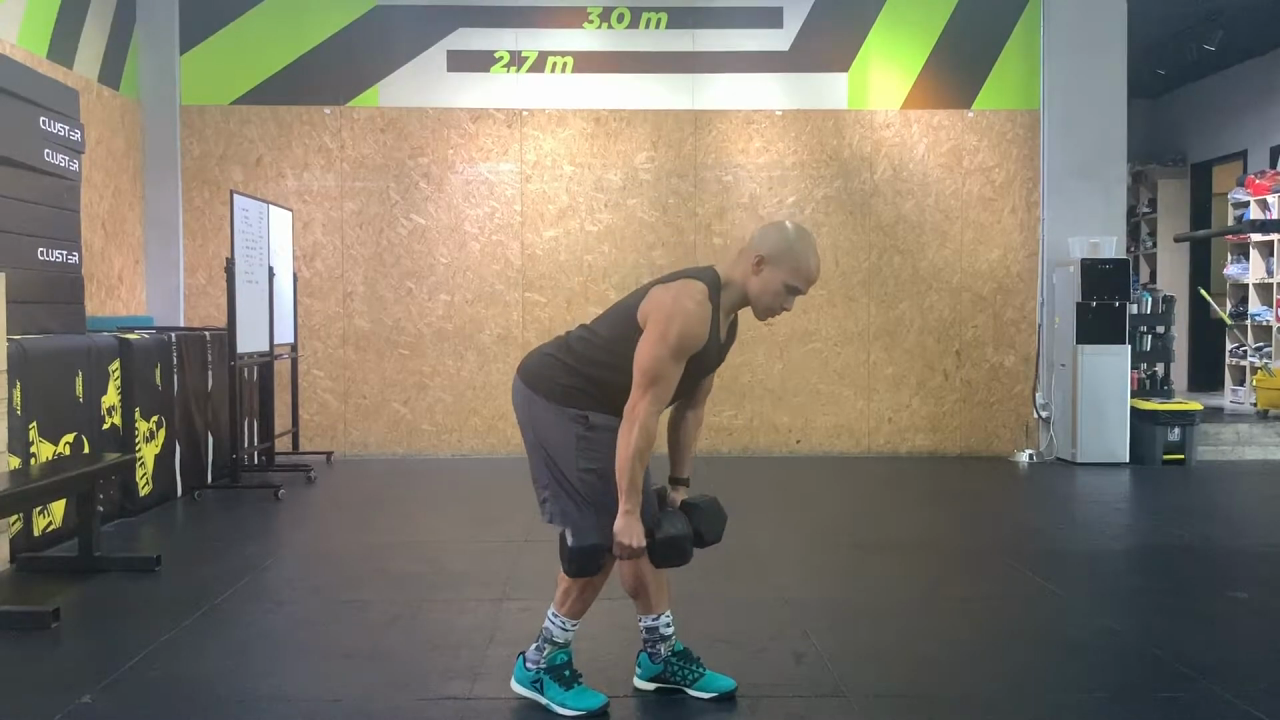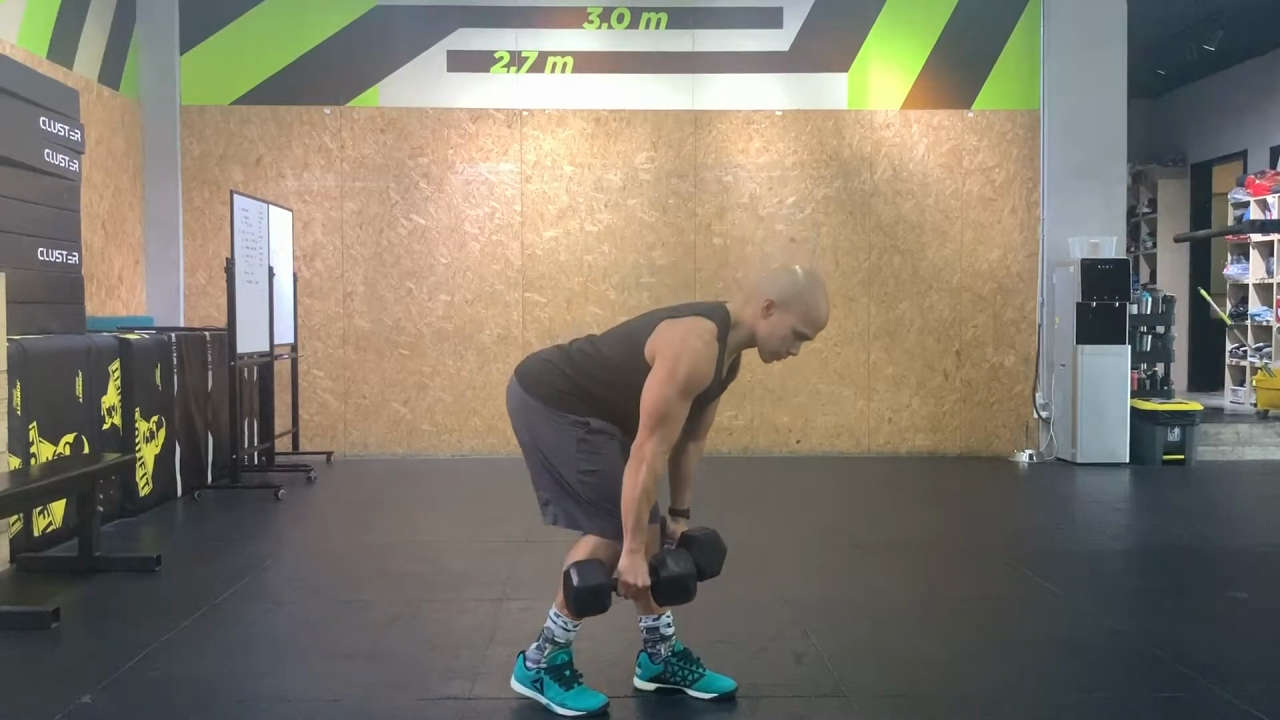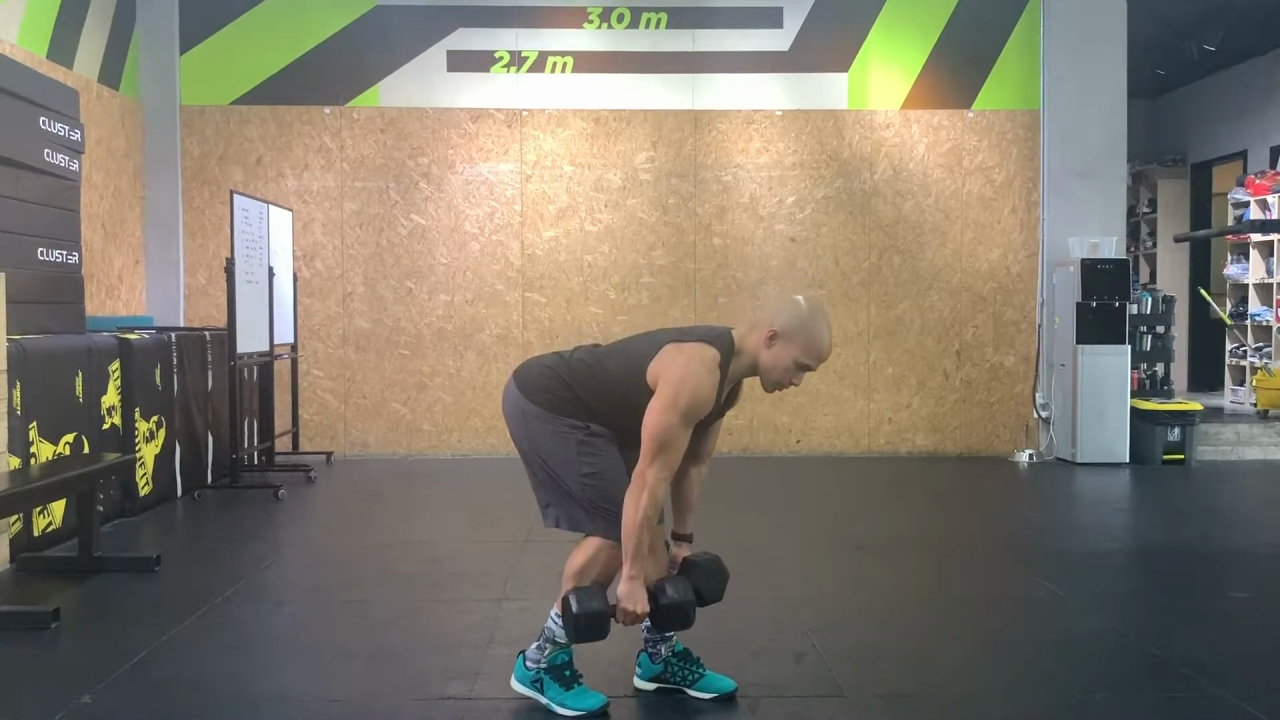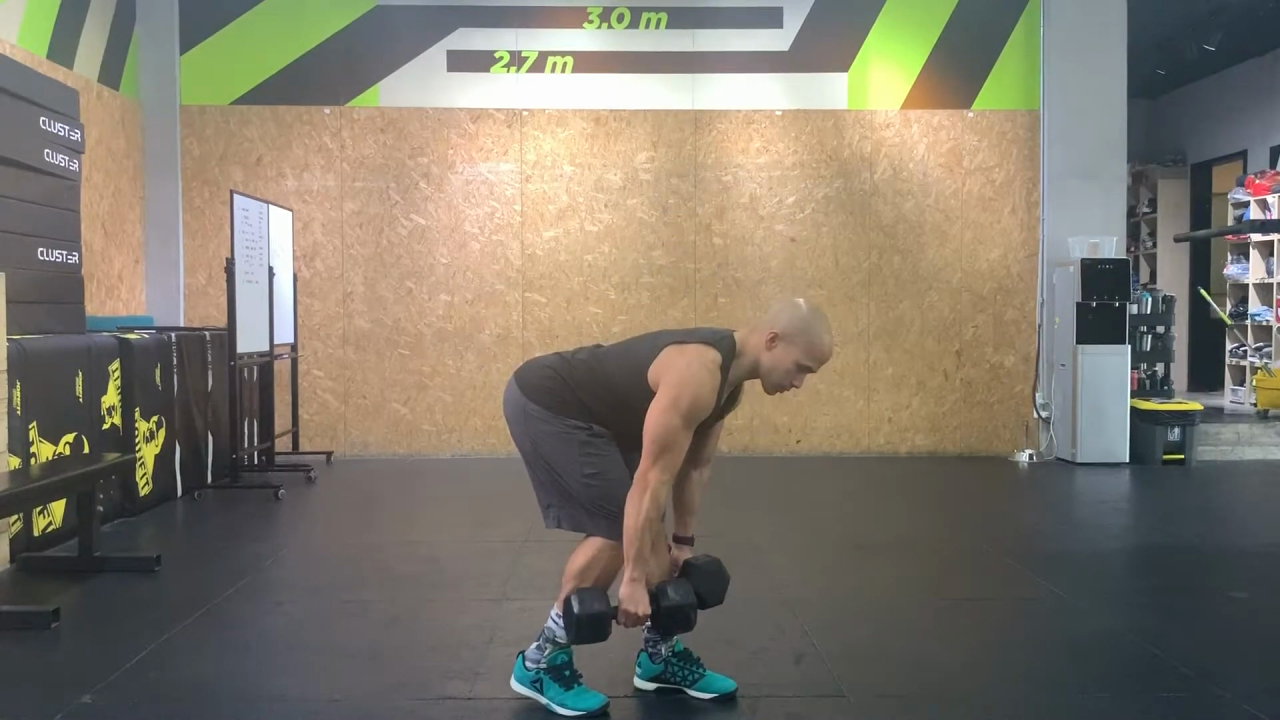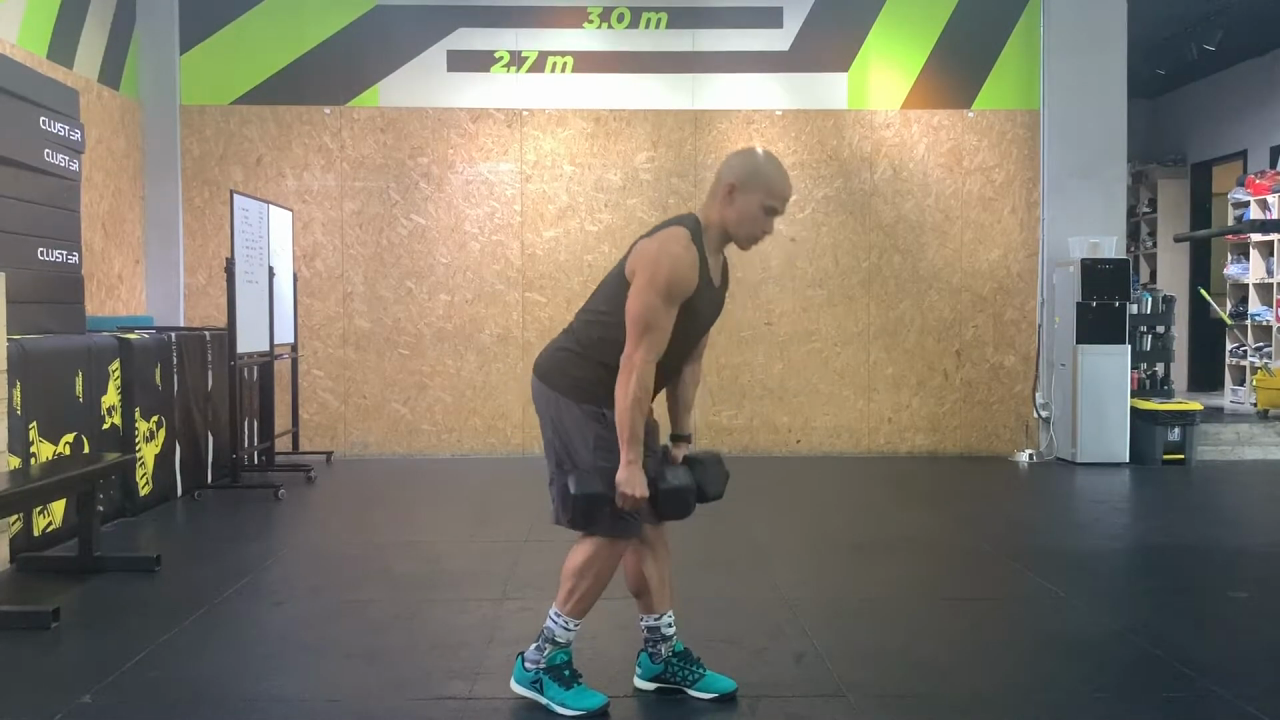
dt=0.5s
person 1, frame 1
left shoulder: (724, 317)
right shoulder: (687, 308)
left elbow: (689, 407)
right elbow: (642, 412)
left wrist: (680, 484)
right wrist: (627, 512)
left hip: (592, 403)
right hip: (554, 397)
left knee: (644, 530)
right knee: (605, 532)
left ankle: (661, 655)
right ankle: (540, 664)
person 1, frame 2
left shoulder: (727, 352)
right shoulder: (695, 346)
left elbow: (690, 439)
right elbow: (648, 452)
left wrist: (680, 516)
right wrist: (632, 553)
left hip: (589, 408)
right hip: (548, 400)
left knee: (645, 527)
right knee: (612, 530)
left ankle: (660, 656)
right ankle: (541, 662)
person 1, frame 3
left shoulder: (727, 375)
right shoulder: (696, 374)
left elbow: (693, 464)
right elbow: (651, 478)
left wrist: (683, 539)
right wrist: (632, 579)
left hip: (589, 412)
right hip: (544, 405)
left knee: (644, 526)
right knee: (613, 529)
left ankle: (660, 655)
right ankle: (542, 661)
person 1, frame 4
left shoulder: (729, 378)
right shoulder: (698, 375)
left elbow: (695, 467)
right elbow: (652, 481)
left wrist: (684, 542)
right wrist: (634, 580)
left hip: (587, 412)
right hip: (545, 405)
left knee: (646, 528)
right knee: (615, 530)
left ankle: (661, 654)
right ankle: (542, 661)
person 1, frame 5
left shoulder: (714, 261)
right shoulder: (674, 252)
left elbow: (687, 358)
right elbow: (637, 365)
left wrist: (680, 439)
right wrist: (628, 463)
left hip: (614, 395)
right hip: (578, 389)
left knee: (648, 525)
right knee: (611, 530)
left ankle: (662, 656)
right ankle: (541, 664)
